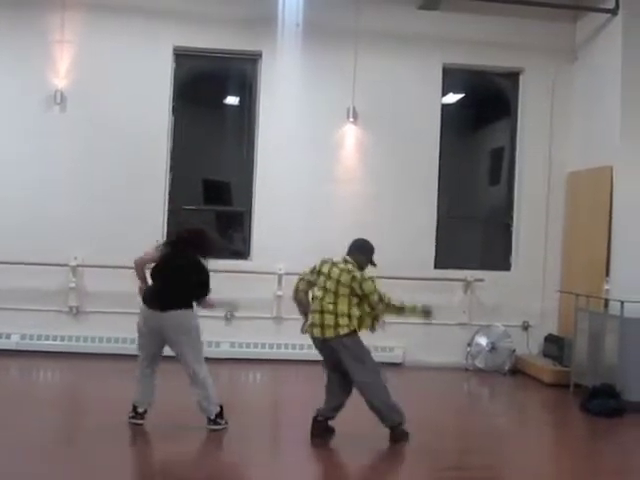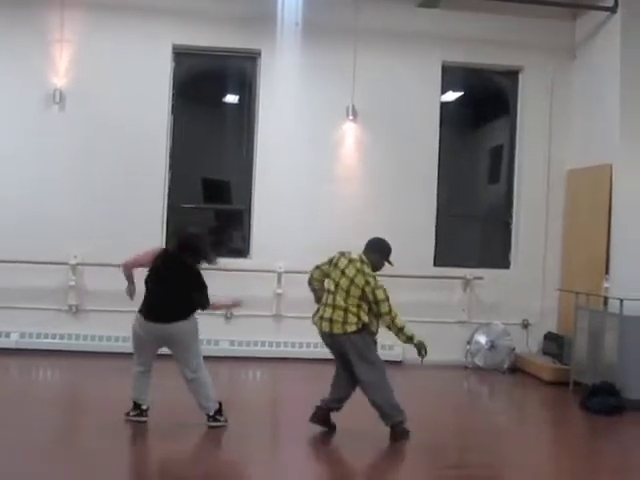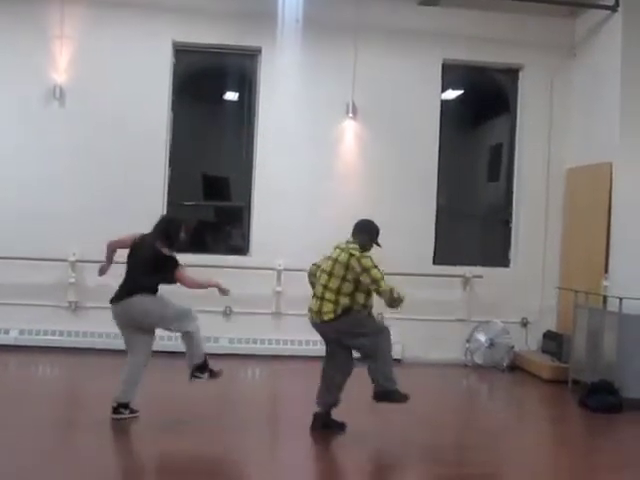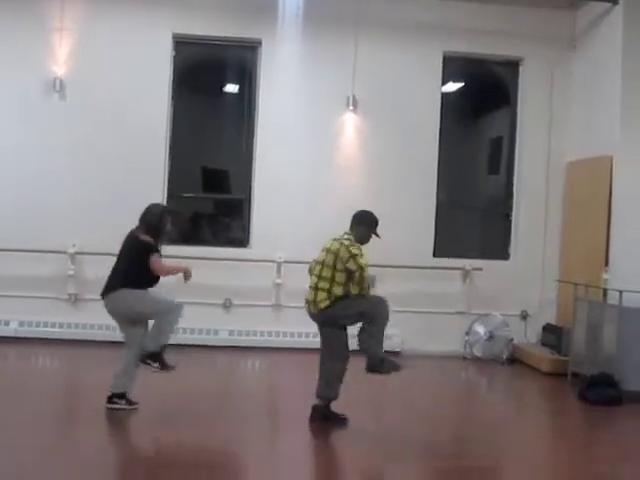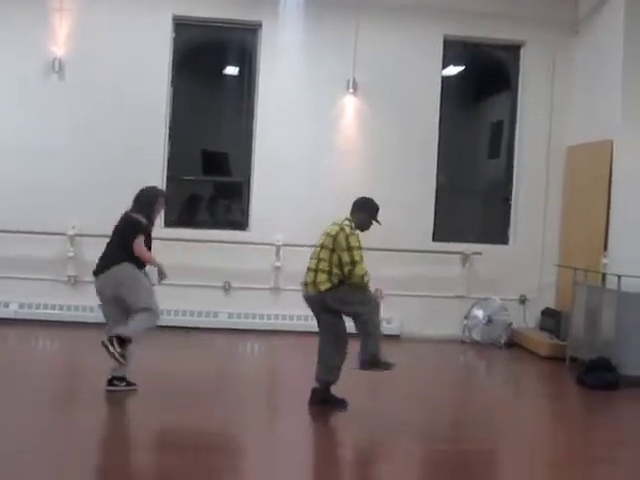
dt=0.3s
person 1, frame 1
left shoulder: (324, 265)
right shoulder: (358, 277)
left elbow: (300, 288)
right elbow: (383, 304)
left wrist: (308, 315)
right wrist: (415, 310)
left hip: (317, 333)
right hip: (341, 334)
left knee: (339, 377)
right knee: (367, 377)
left ankle: (322, 420)
right ankle: (395, 425)
person 1, frame 2
left shoulder: (340, 258)
right shoulder: (372, 283)
left elbow: (315, 277)
right elbow: (390, 320)
left wrist: (323, 302)
right wrist: (414, 340)
left hip: (327, 327)
right hip: (350, 331)
left knee: (348, 370)
right knee: (373, 374)
left ankle: (325, 410)
right ankle: (396, 423)
person 1, frame 3
left shoulder: (336, 251)
right shoulder: (358, 258)
left elbow: (313, 272)
right elbow: (382, 287)
right wrist: (396, 298)
left hip: (320, 316)
right hip: (336, 317)
left knee: (338, 363)
right knee: (380, 335)
left ankle: (323, 414)
right ankle: (385, 388)
person 1, frame 4
left shoulder: (338, 243)
right shoulder: (349, 247)
left elbow: (318, 271)
right elbow: (363, 277)
right wrist: (367, 282)
left hip: (323, 307)
right hip: (329, 306)
left knee: (334, 354)
right knee: (378, 306)
left ankle: (322, 408)
right ankle: (375, 359)
person 1, frame 5
left shoulder: (336, 228)
right shoulder: (348, 233)
right elbow: (356, 270)
right wrist: (370, 293)
left hip: (315, 290)
right hip: (325, 289)
left knee: (334, 338)
right knee: (368, 304)
left ankle: (322, 390)
right ankle: (370, 356)
person 2, frame 1
left shoulder: (166, 252)
right shoulder: (199, 269)
left elbow: (139, 262)
right elbow: (202, 302)
left wrist: (144, 285)
left hip: (150, 314)
right hip: (180, 317)
left knee: (147, 365)
right knee: (197, 368)
left ankle: (139, 410)
right ankle: (214, 415)
person 2, frame 2
left shoulder: (161, 256)
right shoulder: (194, 275)
left elbow: (128, 265)
right elbow: (204, 305)
left wrist: (131, 284)
right wrist: (229, 305)
left hip: (148, 323)
right hip: (181, 326)
left knee: (142, 365)
right knee: (194, 370)
left ankle: (138, 407)
right ankle: (213, 412)
person 2, frame 3
left shoulder: (141, 241)
right shoulder: (165, 256)
left elbow: (111, 244)
right elbow: (187, 282)
left wrist: (107, 264)
right wrist: (215, 285)
left hip: (120, 306)
right hip: (140, 303)
left knee: (137, 356)
right knee: (188, 319)
left ankle: (121, 405)
right ankle: (199, 366)
person 2, frame 4
left shoulder: (136, 237)
right shoulder: (146, 243)
right elbow: (160, 269)
right wrist: (183, 268)
left hip: (114, 298)
right hip: (128, 295)
left knee: (136, 345)
right knee: (172, 310)
left ankle: (117, 395)
right ankle: (152, 352)
person 2, frame 5
left shoulder: (129, 219)
right shoulder: (138, 222)
right elbow: (139, 251)
right wrist: (159, 265)
left hip: (103, 278)
right hip: (121, 271)
left knee: (120, 324)
right knee: (150, 313)
left ankle: (117, 378)
right ankle: (118, 338)
